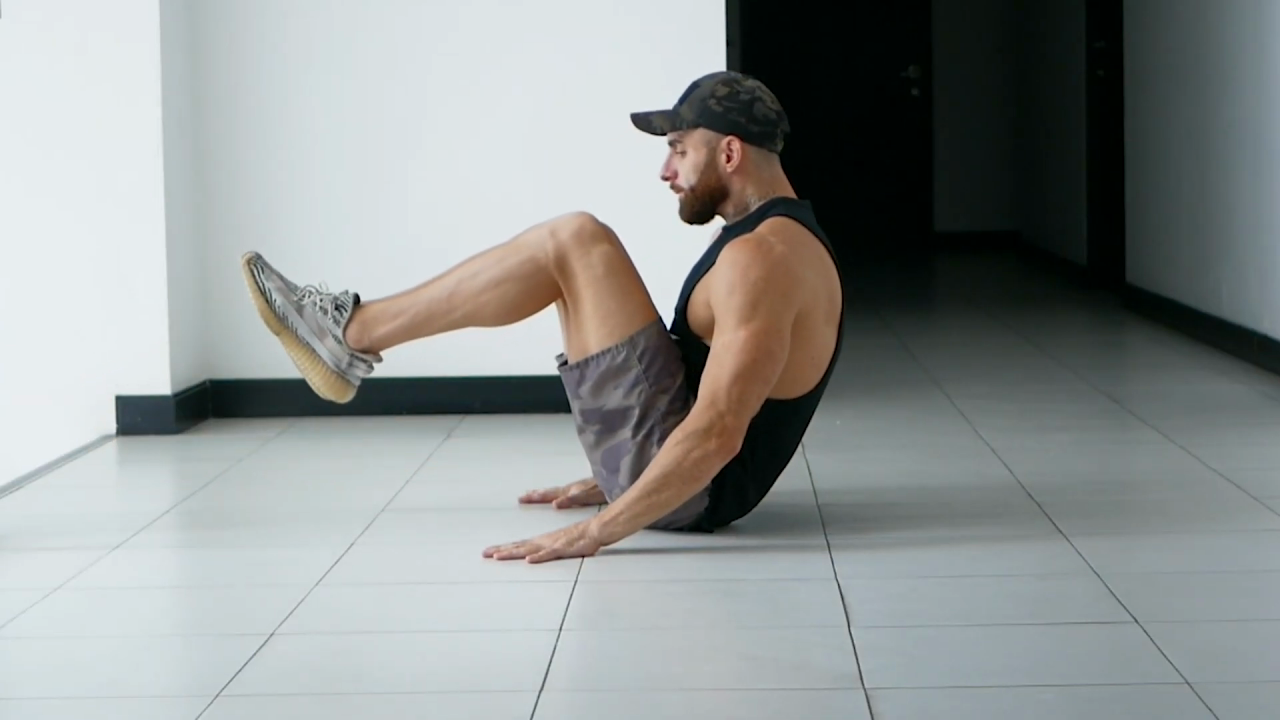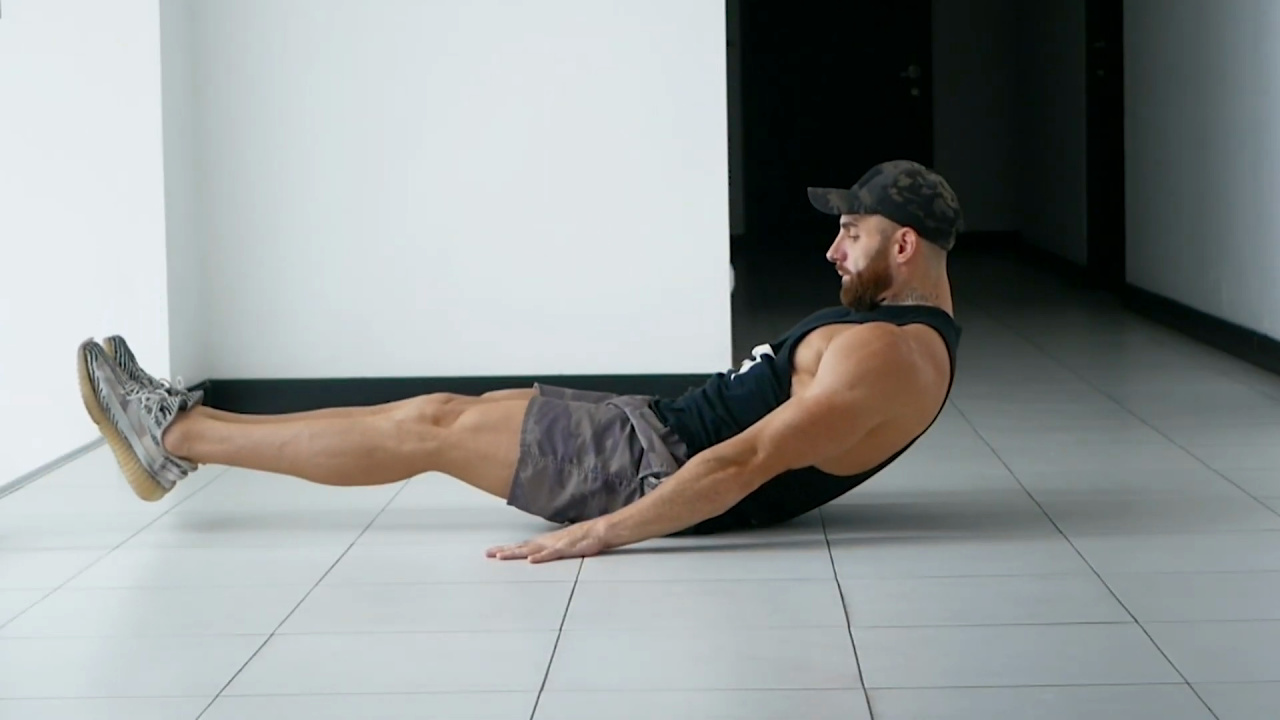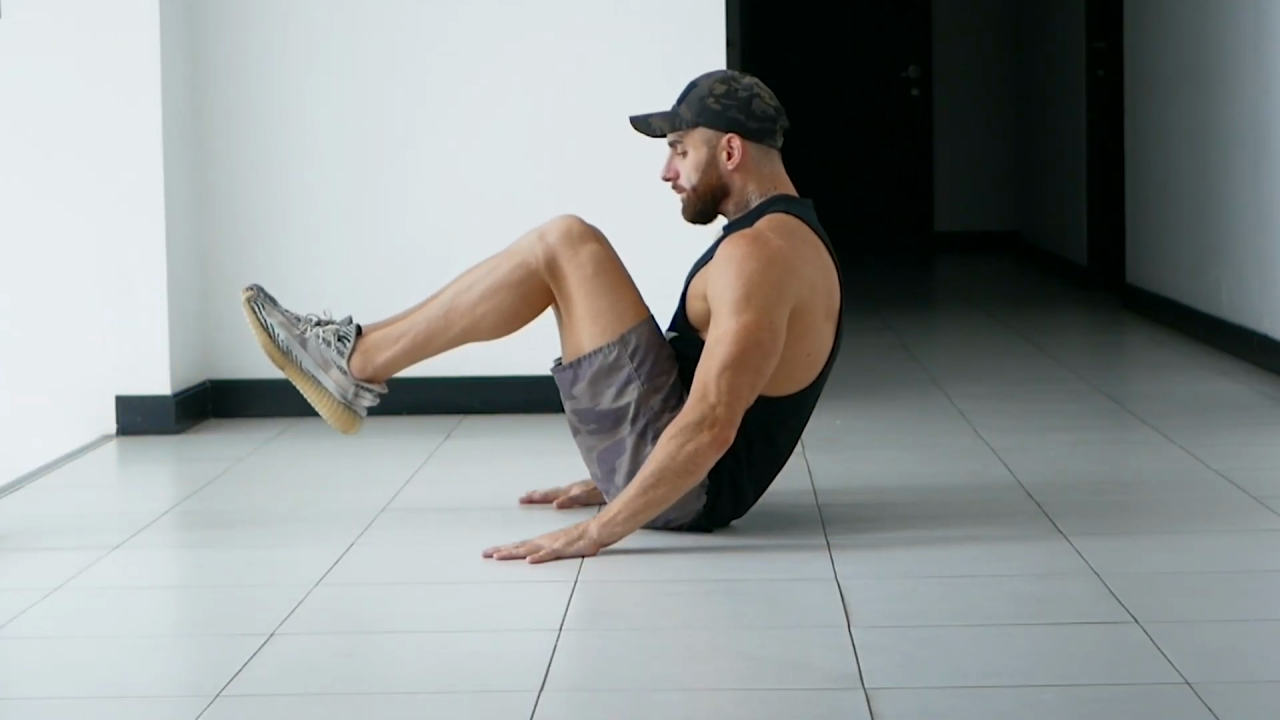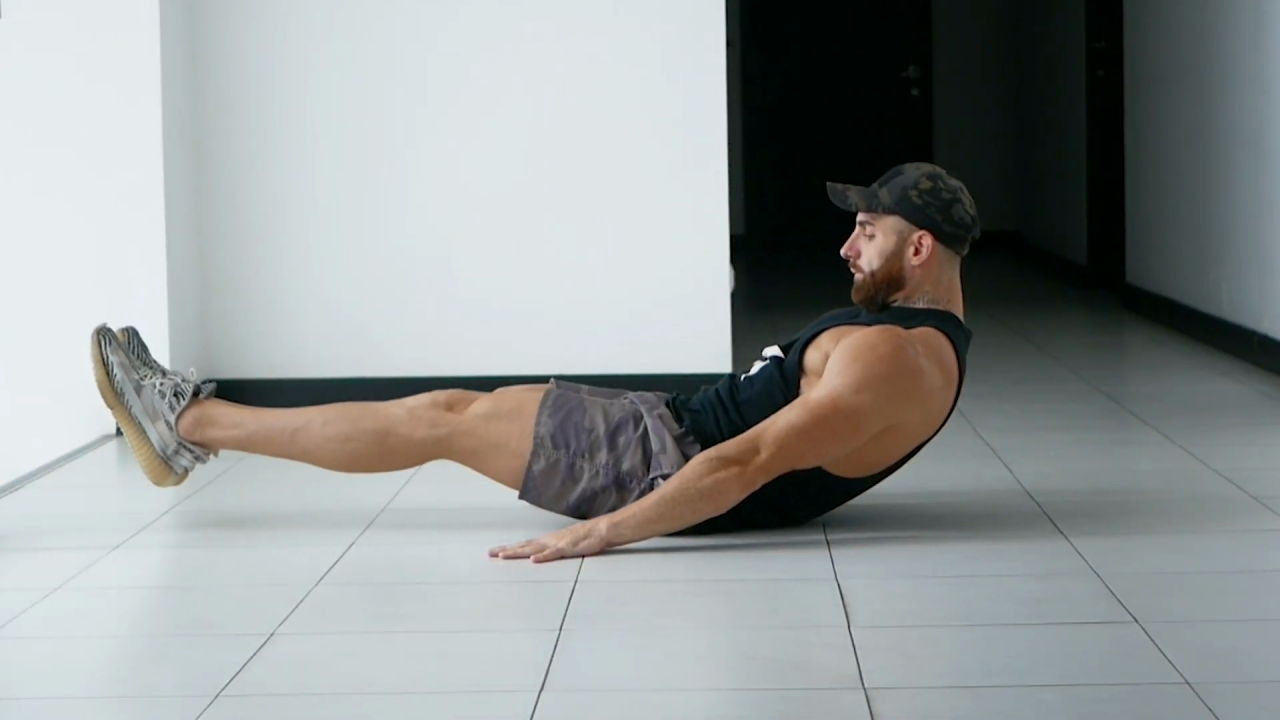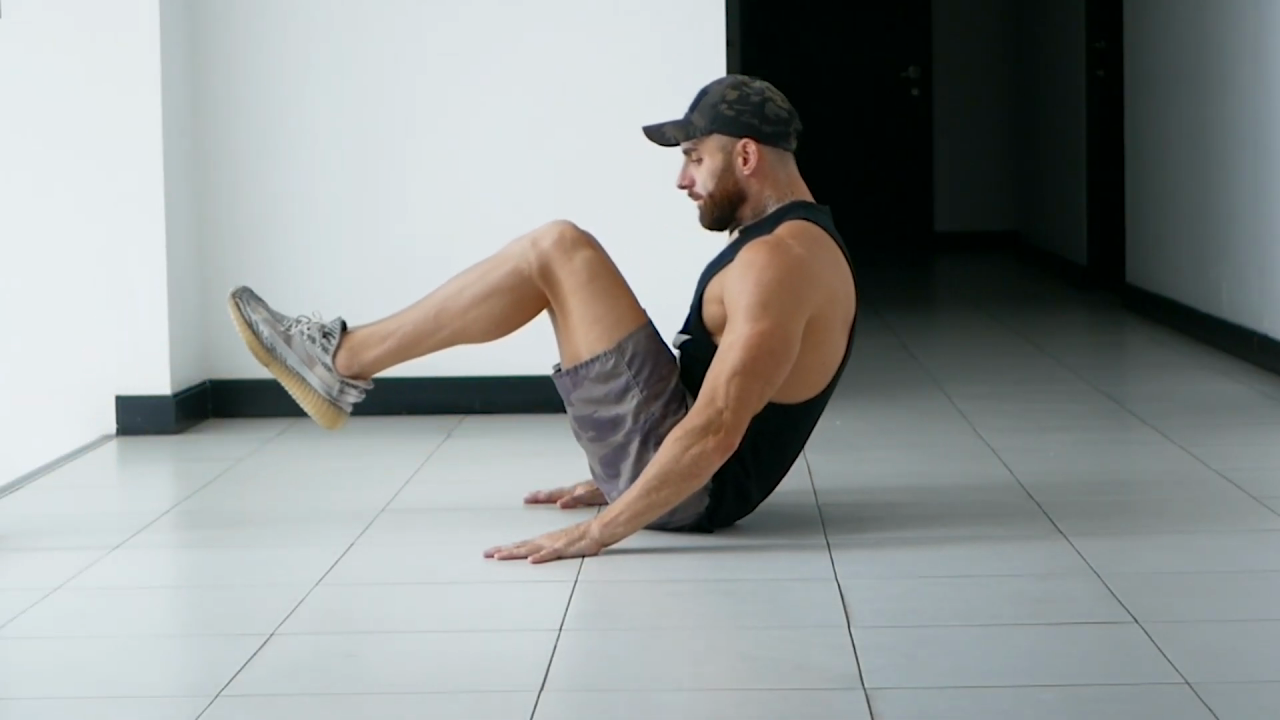
dt=1s
person 1, frame 1
left shoulder: (761, 257)
right shoulder: (777, 236)
left elbow: (716, 434)
left wrist: (598, 532)
right wrist: (612, 476)
left hip: (690, 487)
right hip: (680, 466)
left knee: (575, 240)
right knee: (567, 250)
left ankle: (352, 332)
right ankle: (356, 332)
person 1, frame 2
left shoulder: (889, 357)
right shoulder: (909, 326)
left elbow: (744, 464)
left wrist: (598, 531)
left hip: (660, 462)
right hip: (664, 430)
left knee: (432, 426)
right knee: (447, 415)
left ankle: (173, 436)
right ankle: (182, 430)
person 1, frame 3
left shoulder: (758, 252)
right shoulder: (783, 236)
left elbow: (710, 426)
left wrist: (599, 531)
right wrist: (616, 477)
left hip: (687, 488)
right hip: (684, 473)
left knee: (566, 243)
right knee: (562, 252)
left ankle: (357, 361)
right ankle: (360, 357)
person 1, frame 4
left shoulder: (897, 360)
right shoulder: (917, 330)
left elbow: (745, 465)
left wrist: (601, 531)
left hip: (670, 460)
right hip: (679, 429)
left knee: (443, 419)
right knee: (466, 409)
left ankle: (189, 423)
person 1, frame 5
left shoulder: (779, 260)
right shoulder: (797, 241)
left elbow: (716, 430)
left wrist: (598, 531)
right wrist: (619, 475)
left hip: (692, 488)
right hip: (691, 470)
left knee: (558, 250)
right knee: (557, 258)
left ankle: (342, 358)
right ankle: (347, 357)
